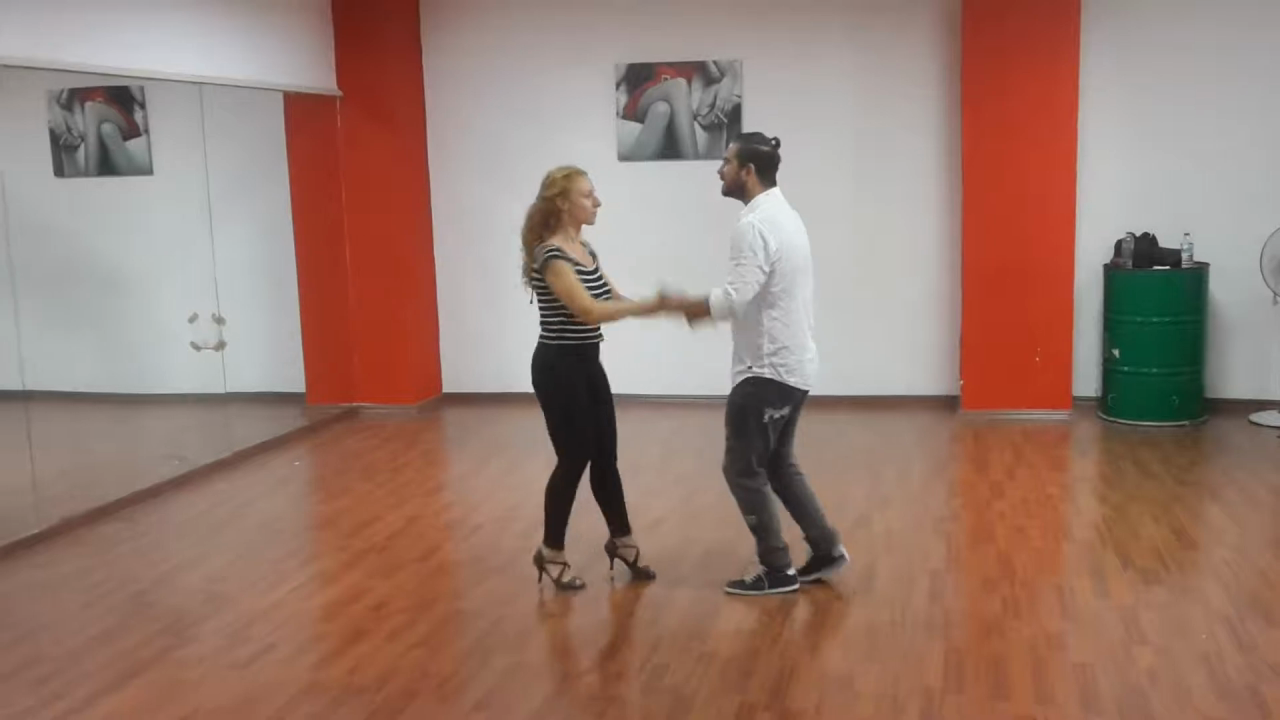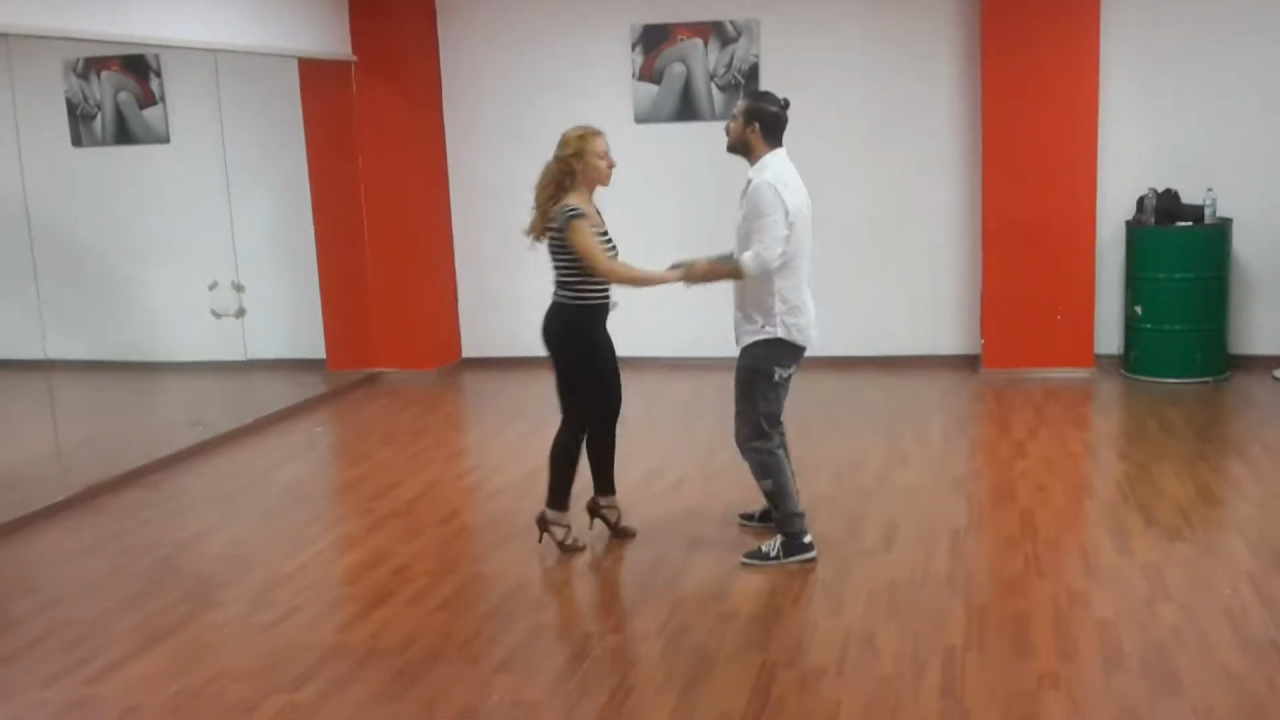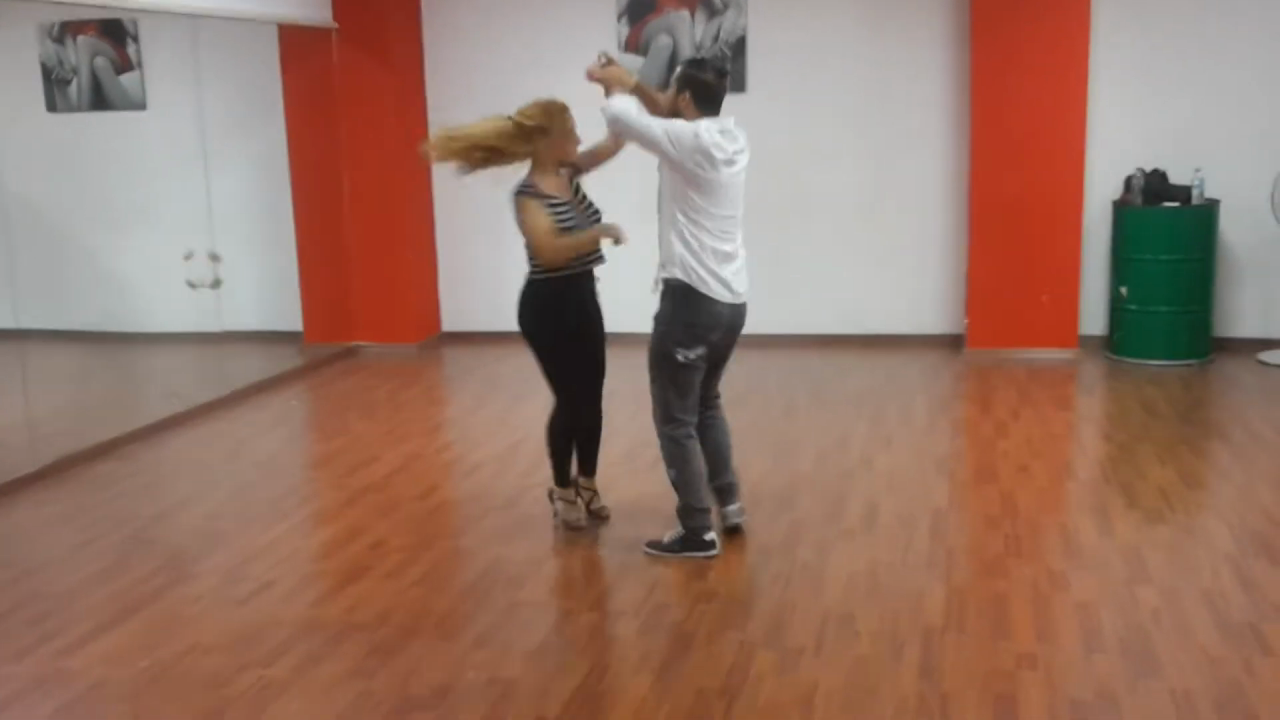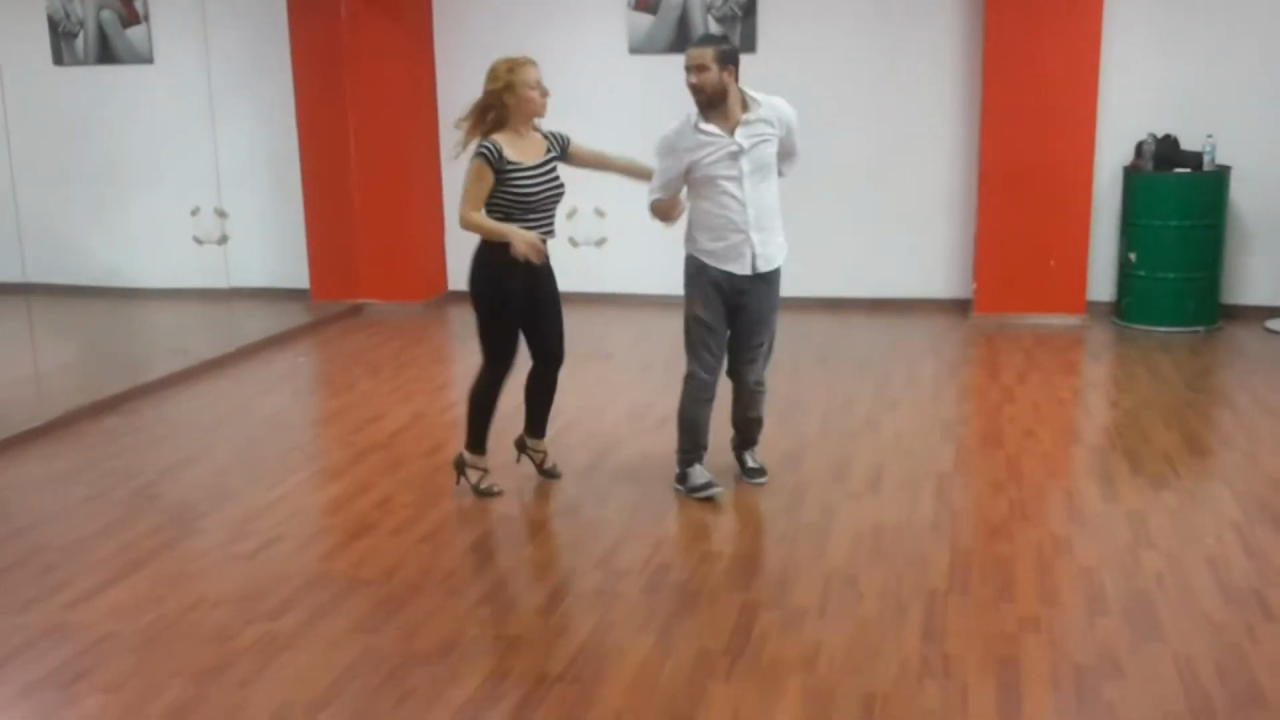
dt=1s
person 1, frame 1
left shoulder: (753, 225)
right shoulder: (783, 216)
left elbow: (732, 303)
left wrist: (689, 306)
right wrist: (706, 307)
left hip: (768, 370)
right hip: (793, 365)
left knee: (743, 470)
right knee: (776, 462)
left ankle: (778, 571)
right ankle: (825, 549)
person 1, frame 2
left shoulder: (767, 184)
right shoulder: (774, 175)
left elbow: (765, 259)
left wrist: (712, 272)
right wrist: (715, 263)
left hip: (772, 330)
right hip: (773, 325)
left knee: (754, 435)
right knee: (764, 425)
left ankle: (795, 537)
right ankle: (782, 511)
person 1, frame 3
left shoulder: (690, 142)
right shoulder: (732, 136)
left elbow: (621, 116)
right elbow: (672, 116)
left wrist: (614, 83)
right wrist: (630, 82)
left hip: (690, 300)
right hip: (731, 300)
left knee: (676, 418)
right knee: (704, 403)
left ankle: (699, 529)
right ankle: (727, 502)
person 1, frame 4
left shoulder: (776, 113)
right shoulder: (679, 136)
left elbow: (787, 157)
right elbow: (660, 193)
right wrist: (663, 207)
left hip: (762, 268)
right hip: (708, 268)
left knee: (750, 374)
right knee: (703, 372)
left ankle: (746, 447)
right ankle: (690, 464)
person 2, frame 1
left shoulder: (584, 250)
right shoulder: (551, 257)
left elbow: (609, 300)
right elbow: (589, 311)
left wrist: (653, 304)
right wrist: (645, 308)
left hip: (584, 365)
right hip: (559, 368)
left knee: (605, 455)
right knee: (574, 459)
left ankle: (622, 543)
right ankle: (551, 554)
person 2, frame 2
left shoulder: (570, 211)
right shoulder: (572, 215)
left elbow: (603, 267)
right elbow: (608, 271)
left wrist: (660, 273)
right wrist: (667, 276)
left hip: (573, 324)
right hip: (579, 326)
left knee: (604, 411)
right knee: (577, 419)
left ankle: (604, 500)
right ankle: (555, 514)
person 2, frame 3
left shoulder: (572, 175)
right shoulder: (528, 192)
left elbow: (613, 144)
right elbow: (549, 253)
right wrist: (598, 234)
left hip: (581, 300)
right hip: (545, 305)
left knee: (590, 398)
right knee: (572, 400)
left ankle: (586, 483)
right ankle: (565, 487)
person 2, frame 4
left shoulder: (552, 143)
right shoulder: (489, 151)
left elbow: (607, 162)
right elbow: (469, 212)
left wrist: (659, 176)
right wrist: (511, 233)
left hip: (536, 267)
right hip: (497, 268)
left knee: (550, 357)
right knee: (499, 364)
left ankle: (533, 441)
right ankle: (472, 457)
